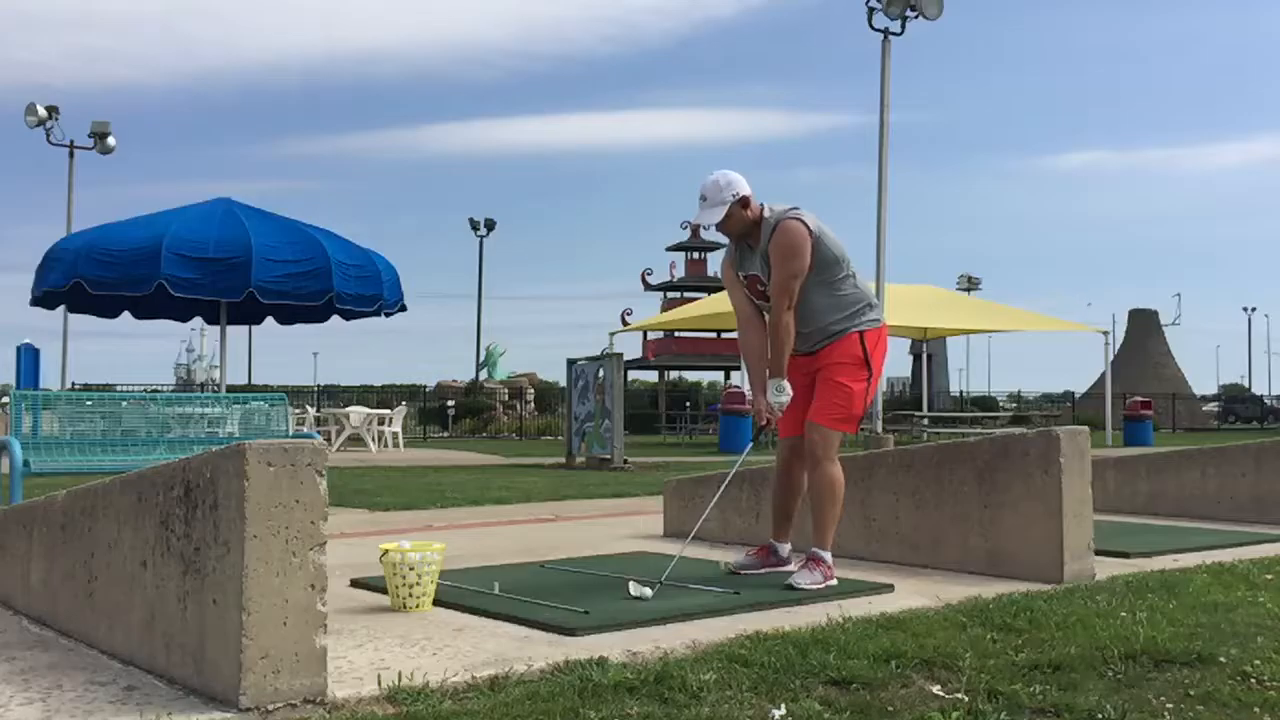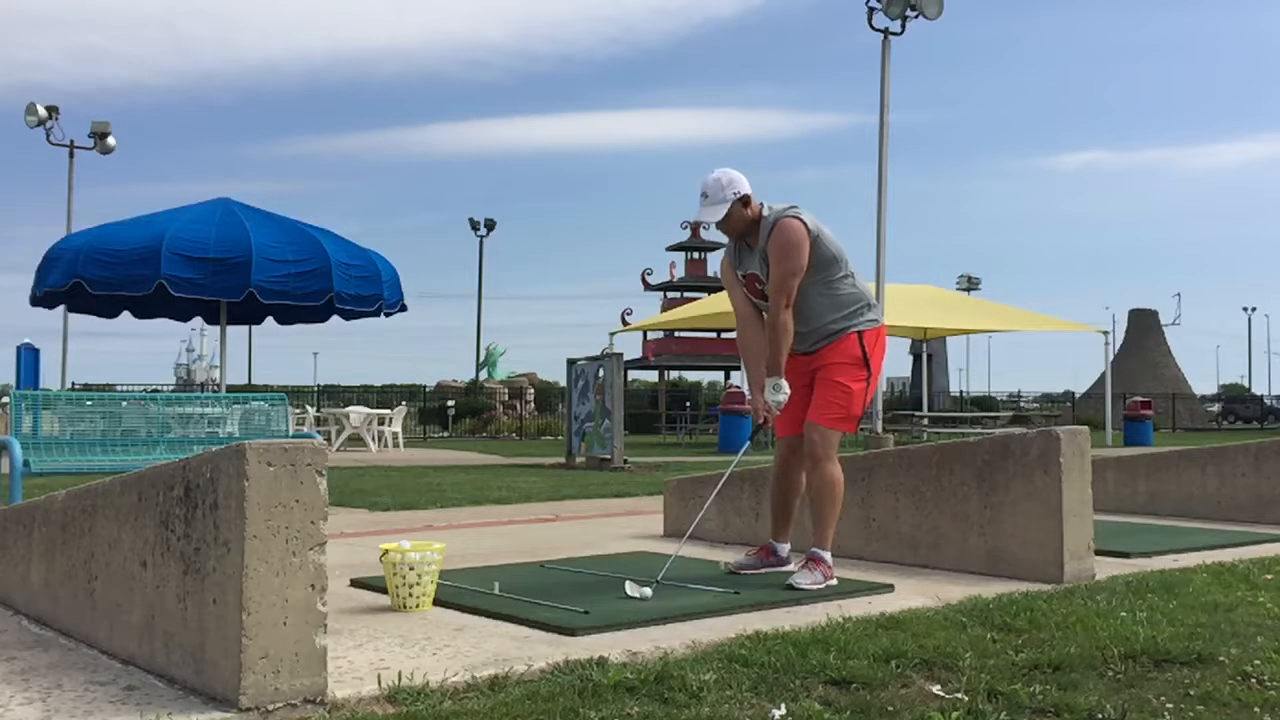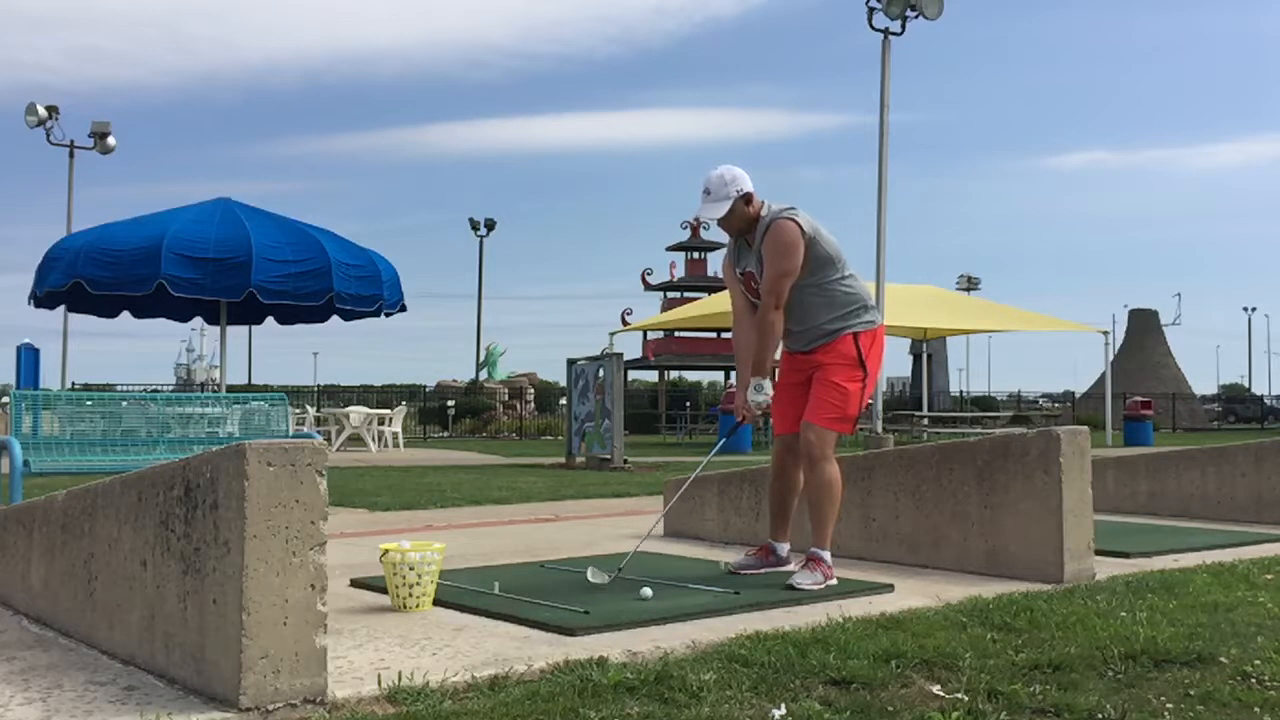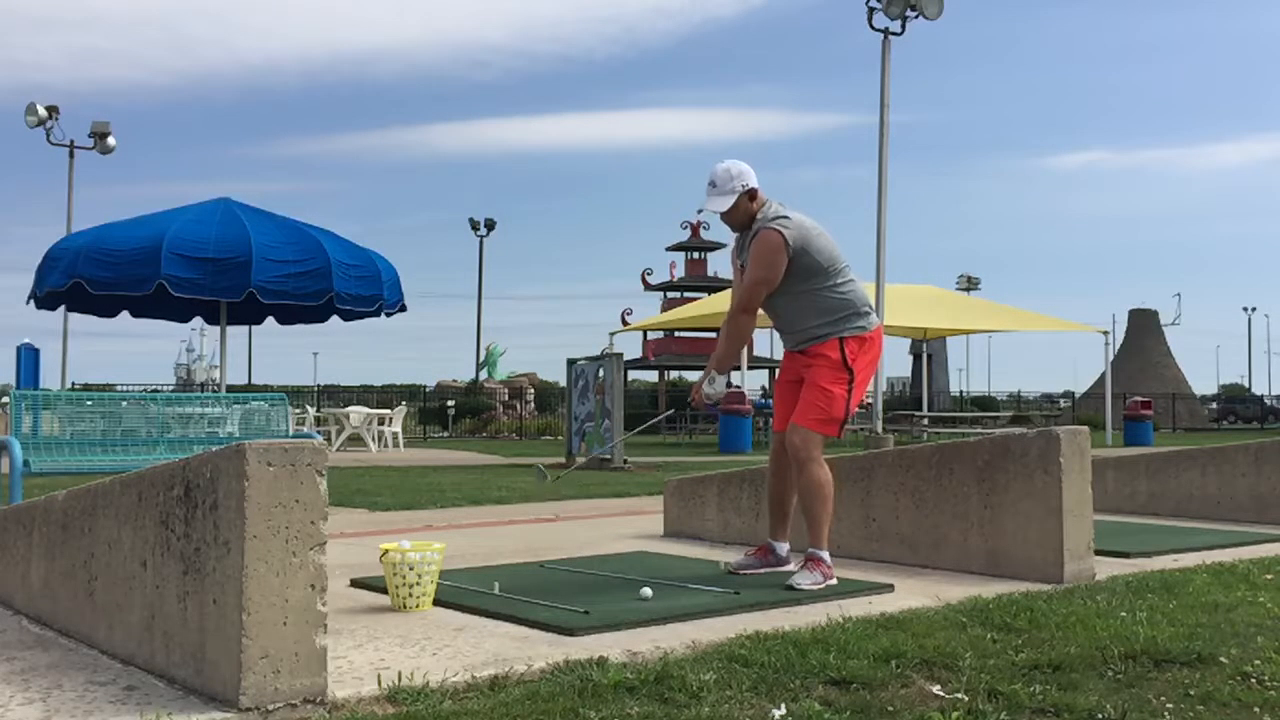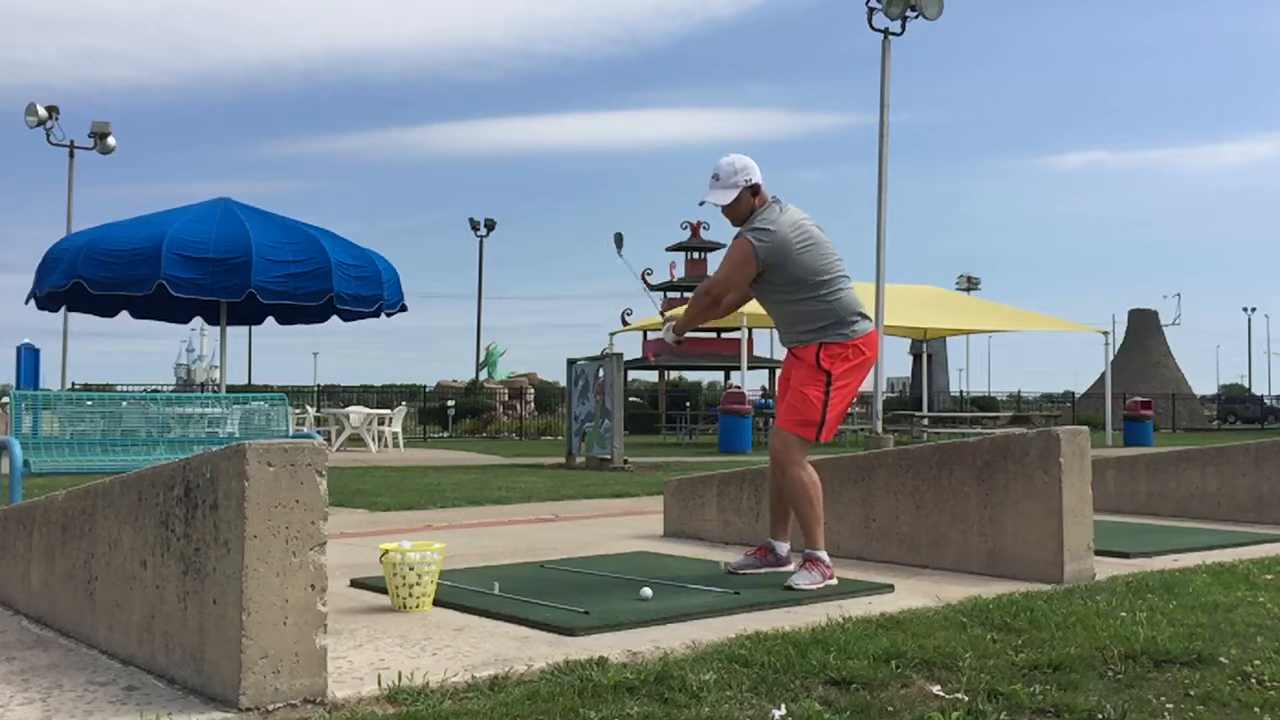
dt=1s
person 1, frame 1
left shoulder: (788, 230)
right shoulder: (733, 261)
left elbow: (782, 312)
right elbow: (750, 325)
left wrist: (777, 383)
right wrist: (759, 391)
left hip: (853, 338)
right hip: (804, 350)
left knee: (819, 447)
right knee: (790, 450)
left ankle: (821, 560)
right ankle: (778, 548)
person 1, frame 2
left shoulder: (787, 228)
right shoulder: (731, 260)
left elbow: (781, 309)
right elbow: (749, 325)
left wrist: (775, 381)
right wrist: (757, 389)
left hip: (851, 339)
right hip: (803, 350)
left knee: (818, 446)
right knee: (788, 450)
left ankle: (821, 559)
right ankle: (778, 548)
person 1, frame 3
left shoulder: (783, 229)
right shoulder: (734, 257)
left elbow: (772, 311)
right elbow: (744, 322)
left wrist: (760, 382)
right wrist: (743, 387)
left hip: (849, 341)
right hip: (801, 349)
left knee: (815, 445)
right knee: (785, 448)
left ankle: (821, 559)
right ankle: (777, 548)
person 1, frame 4
left shoulder: (773, 234)
right shoulder: (743, 243)
left elbow: (745, 313)
right elbow: (737, 314)
left wrist: (717, 375)
right wrist: (712, 372)
left hip: (846, 343)
right hip: (802, 348)
left knee: (803, 445)
right knee: (782, 446)
left ankle: (820, 559)
right ankle: (777, 547)
person 1, frame 5
left shoulder: (755, 239)
right shoulder: (781, 216)
left elbow: (711, 293)
right elbow: (738, 293)
left wrist: (677, 328)
right wrist: (690, 320)
left hip: (837, 348)
right hip: (809, 347)
left knee: (788, 448)
right knee: (782, 448)
left ankle: (818, 560)
right ankle: (777, 548)
